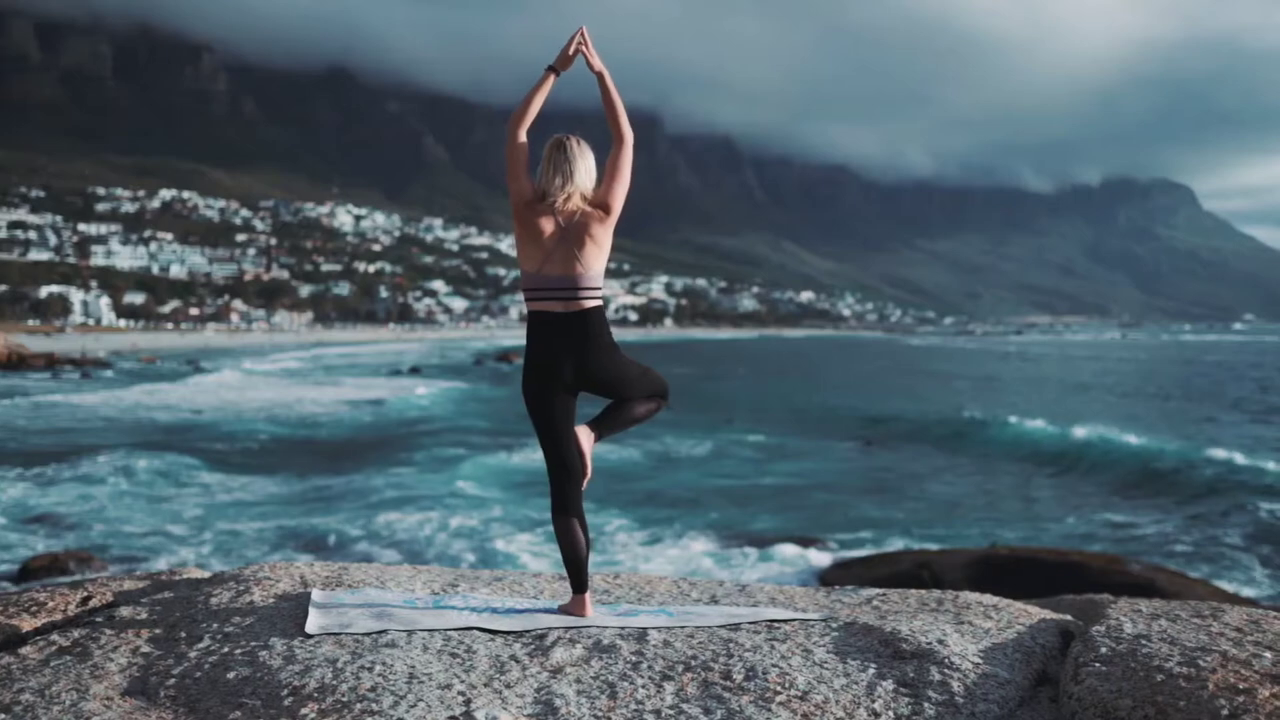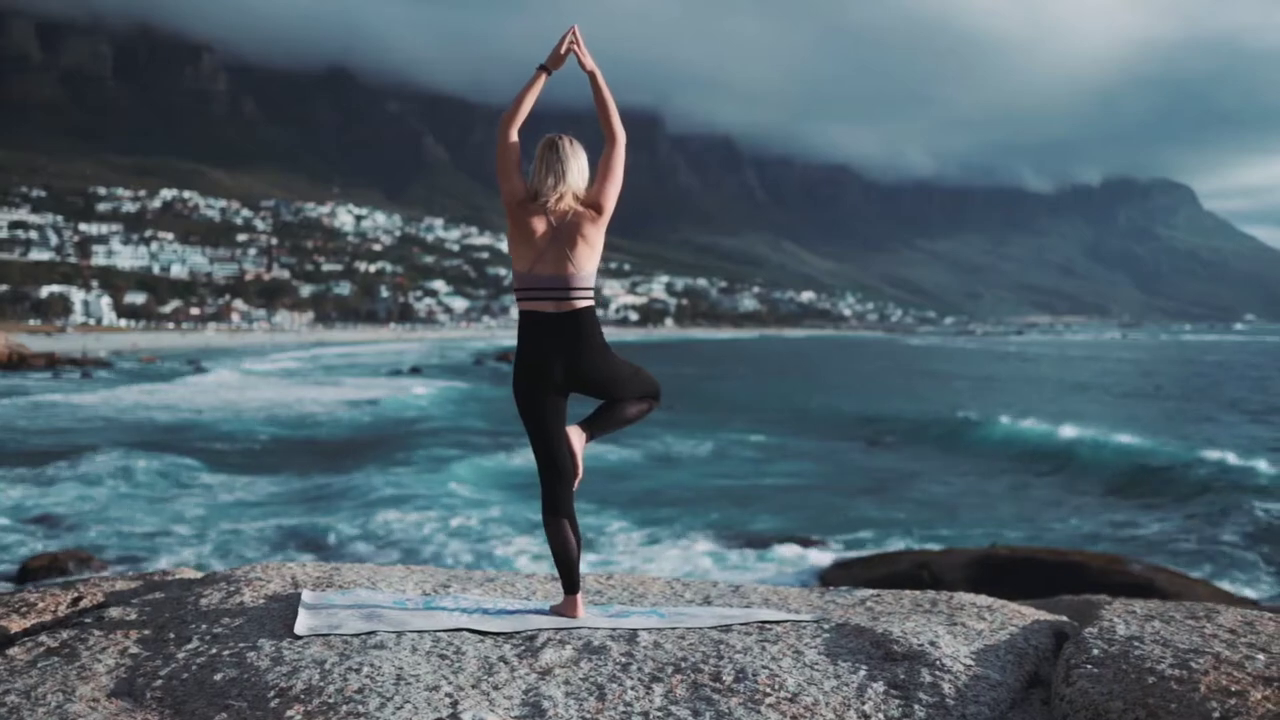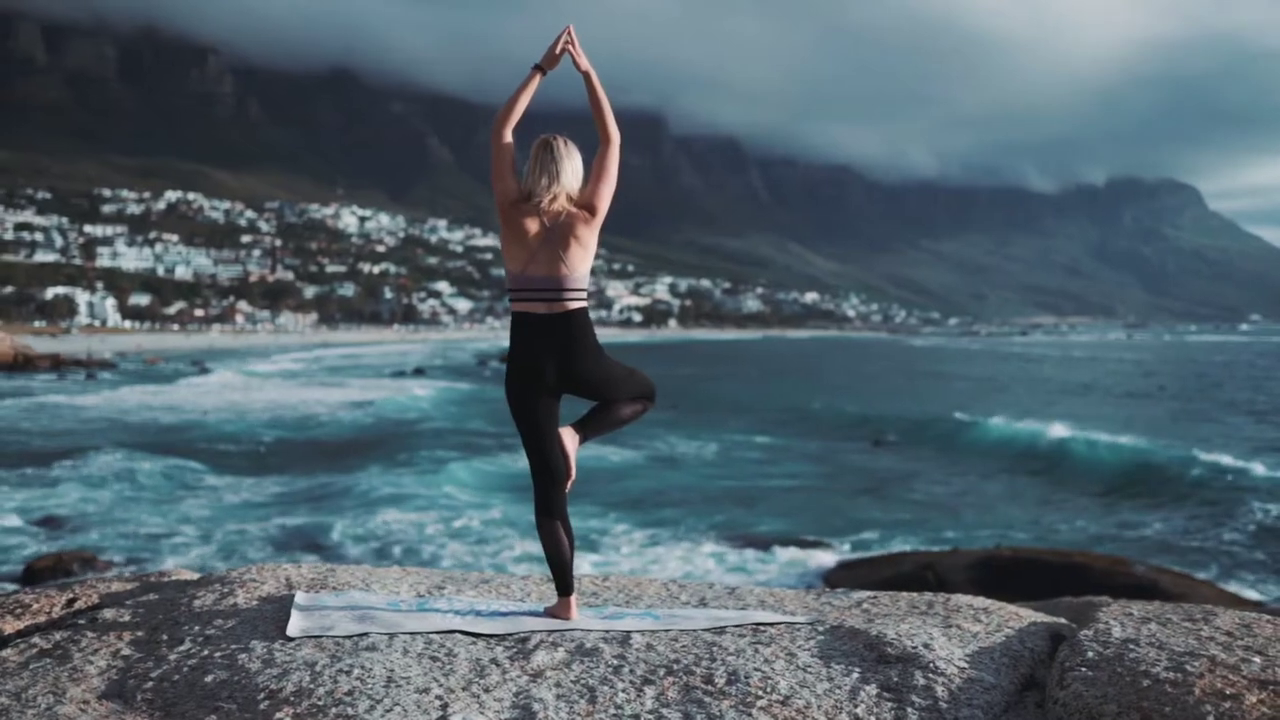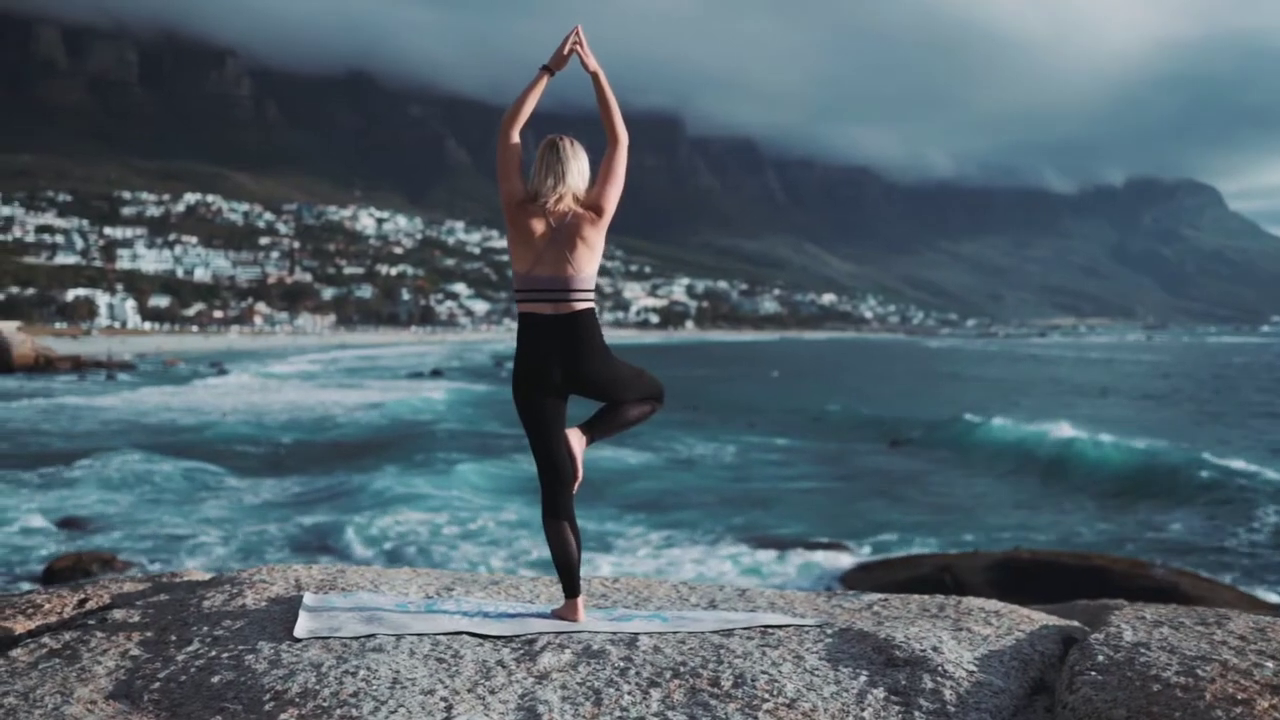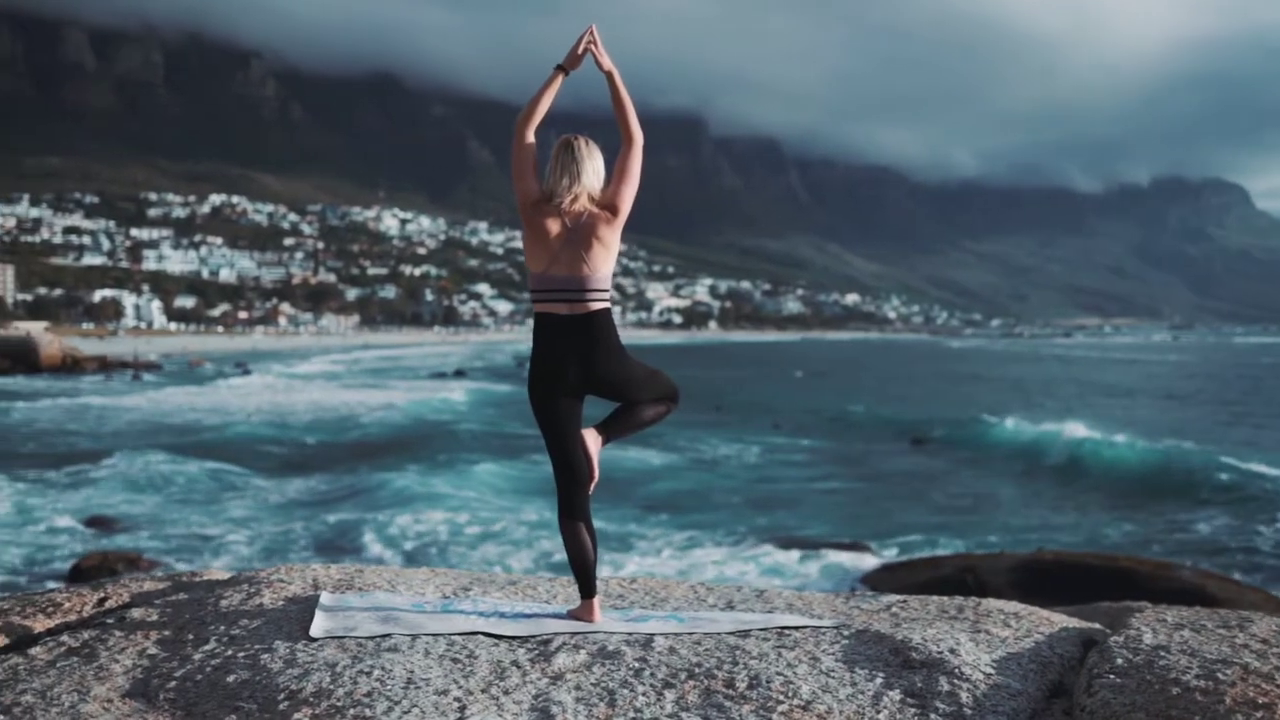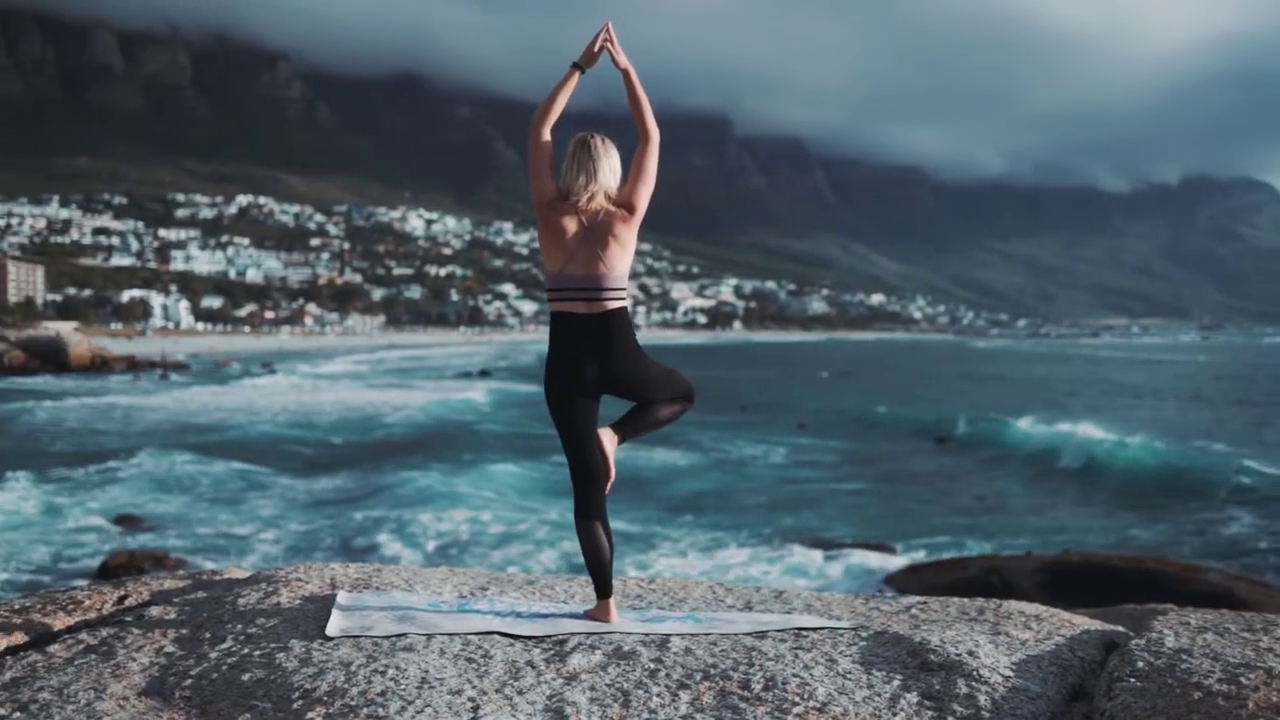
dt=0.3s
person 1, frame 1
left shoulder: (527, 216)
right shoulder: (602, 217)
left elbow: (516, 133)
right elbow: (625, 138)
left wrist: (555, 69)
right wrist: (598, 70)
left hip: (543, 358)
right hip: (593, 352)
left knee: (564, 482)
right knee: (656, 391)
left ankle: (580, 598)
right ankle: (591, 432)
person 1, frame 2
left shoulder: (519, 215)
right shoulder: (594, 217)
left elbow: (507, 132)
right elbow: (617, 138)
left wrist: (547, 68)
right wrist: (591, 69)
left hip: (535, 357)
right hip: (584, 351)
left knee: (555, 484)
right knee: (647, 392)
left ankle: (572, 599)
right ankle: (583, 434)
person 1, frame 3
left shoulder: (512, 216)
right shoulder: (587, 218)
left elbow: (501, 132)
right elbow: (611, 139)
left wrist: (542, 68)
right wrist: (584, 69)
left hip: (526, 358)
right hip: (577, 353)
left knee: (547, 485)
right knee: (643, 392)
left ankle: (565, 600)
right ankle: (576, 434)
person 1, frame 4
left shoulder: (519, 216)
right shoulder: (594, 218)
left elbow: (508, 133)
right elbow: (620, 140)
left wrist: (550, 69)
right wrist: (594, 69)
left hip: (534, 359)
right hip: (584, 354)
left knee: (555, 487)
right knee: (651, 393)
left ankle: (572, 602)
right ankle: (583, 436)
person 1, frame 5
left shoulder: (534, 217)
right shoulder: (609, 219)
left elbow: (523, 133)
right elbow: (635, 139)
left wrist: (564, 68)
right wrist: (608, 69)
left hip: (549, 361)
right hip: (600, 355)
left knee: (571, 487)
right knee: (666, 394)
left ankle: (589, 603)
right ankle: (599, 436)
person 1, frame 6
left shoulder: (550, 215)
right shoulder: (626, 217)
left elbow: (539, 131)
right elbow: (651, 137)
left wrist: (581, 65)
right wrist: (624, 66)
left hip: (566, 360)
right hip: (617, 354)
left knee: (587, 488)
right knee: (681, 392)
left ankle: (604, 604)
right ankle: (615, 435)
